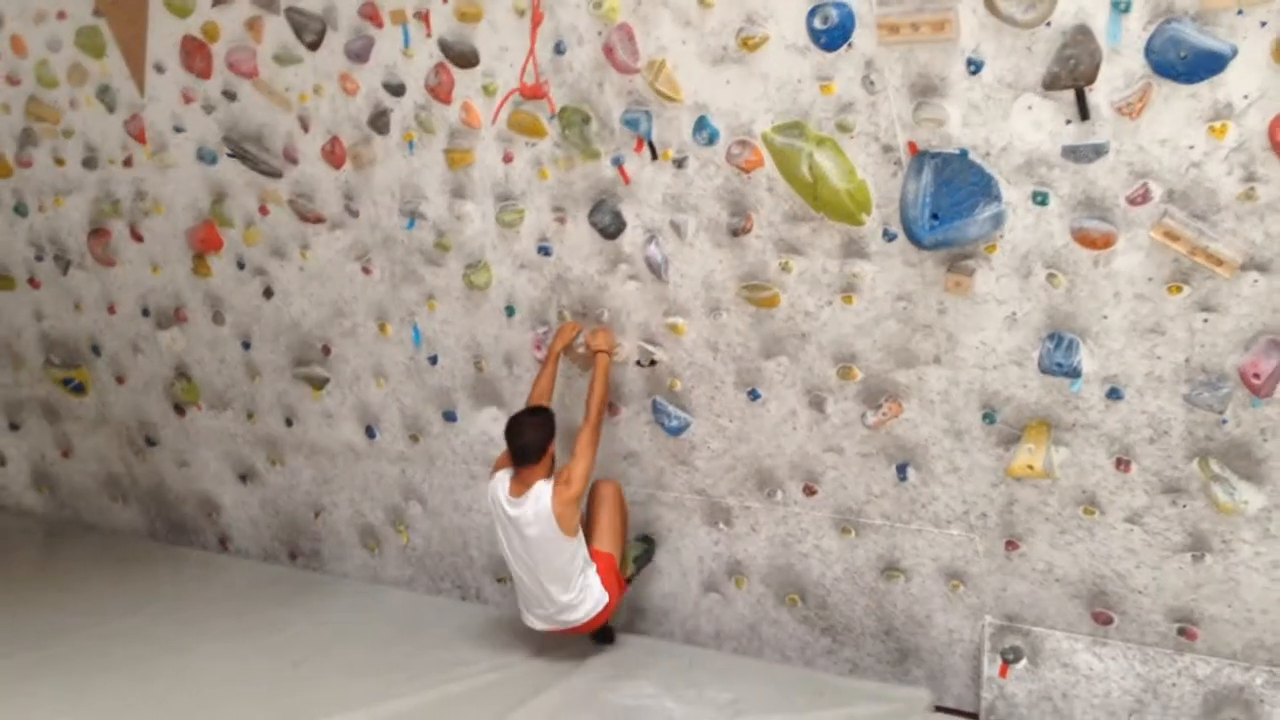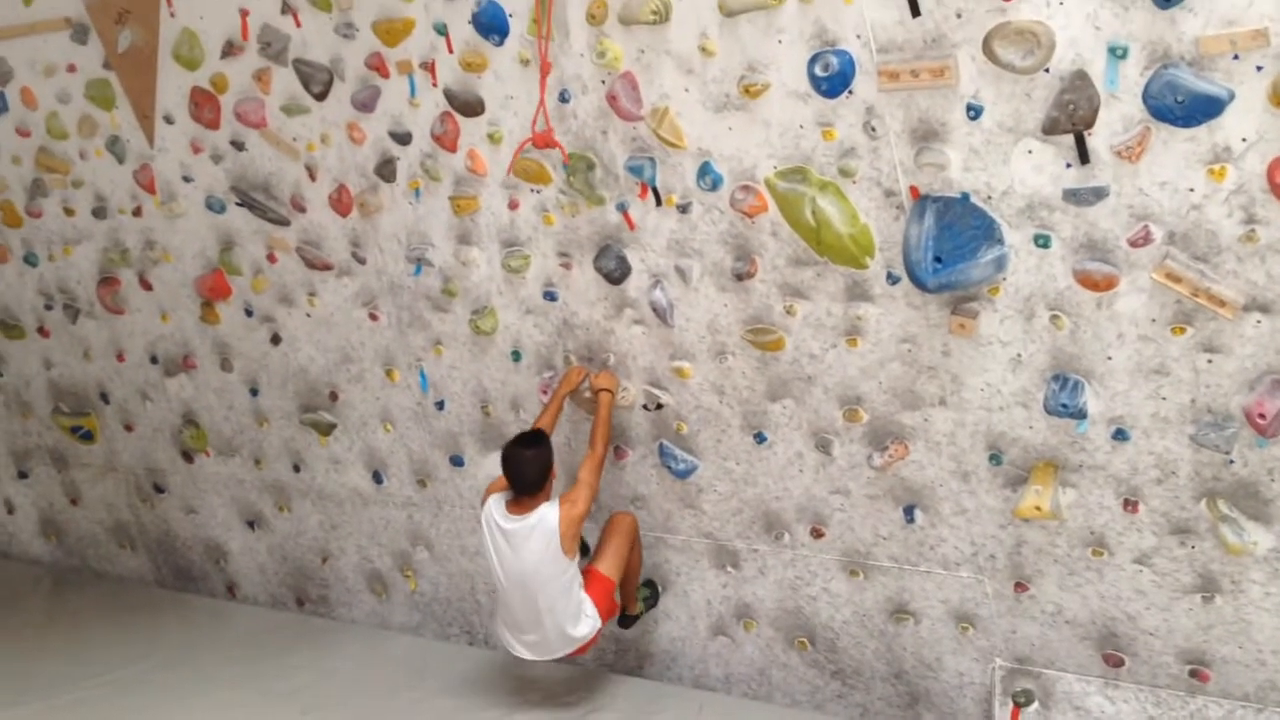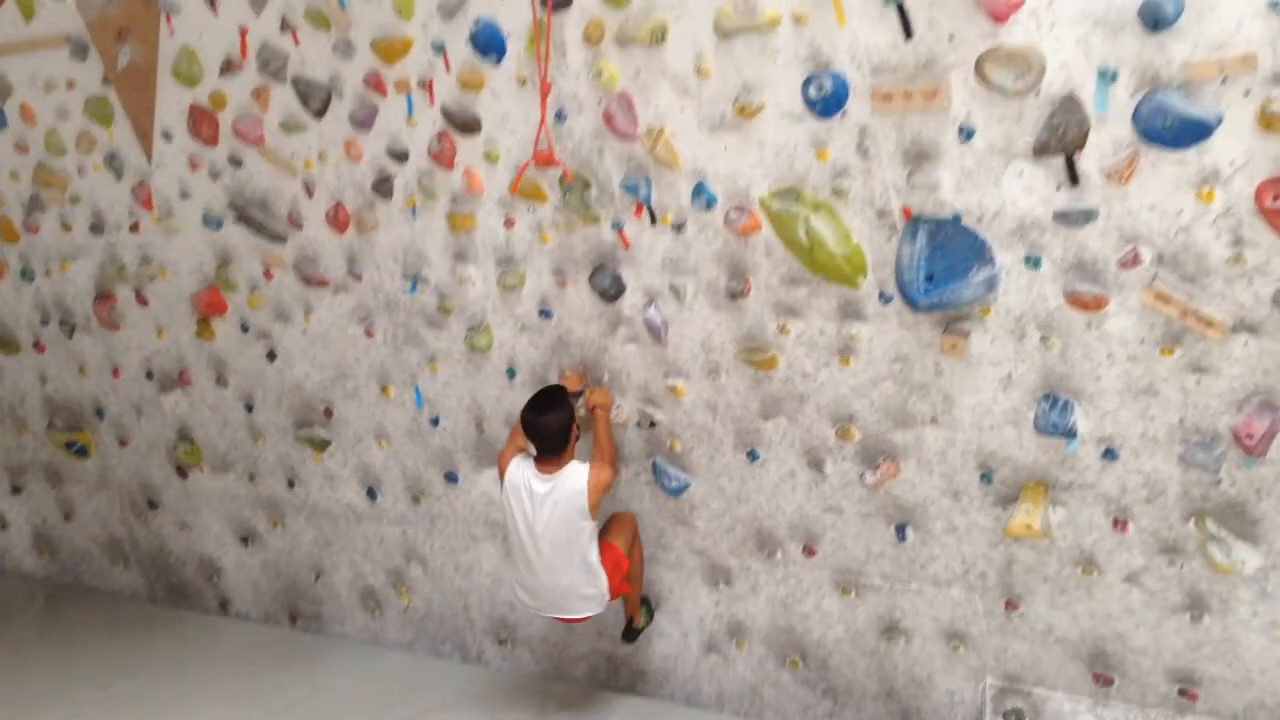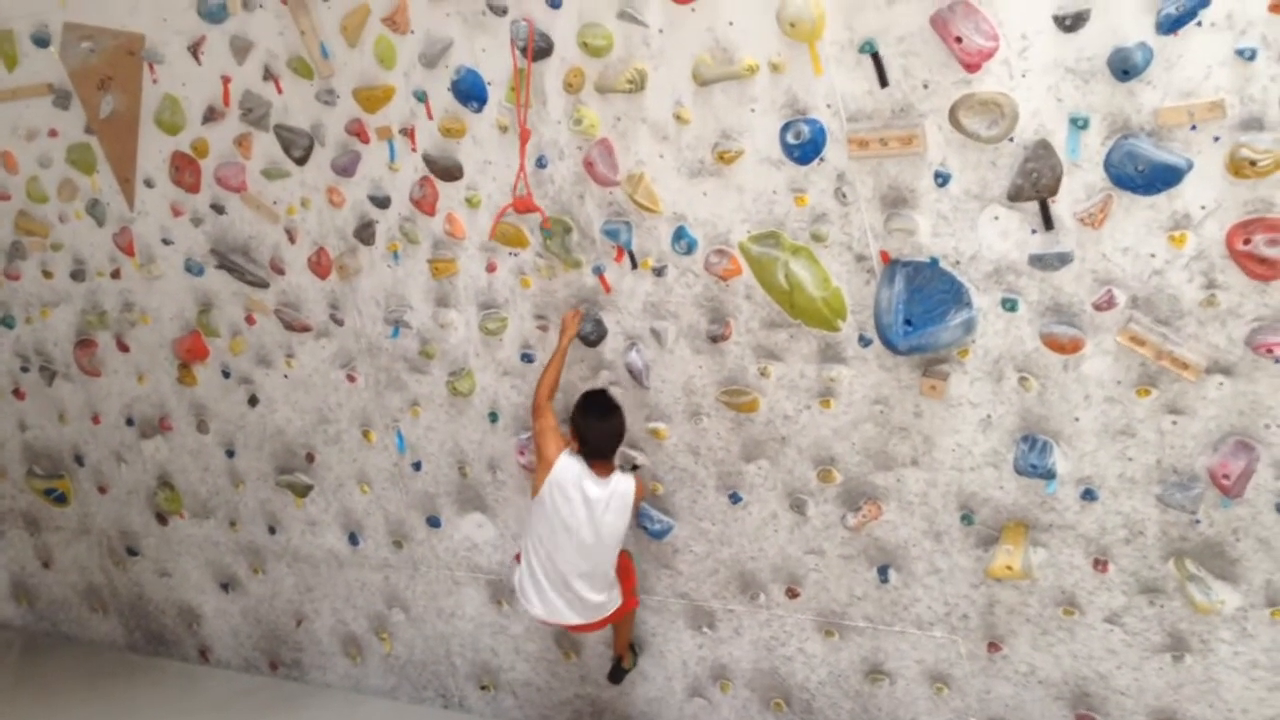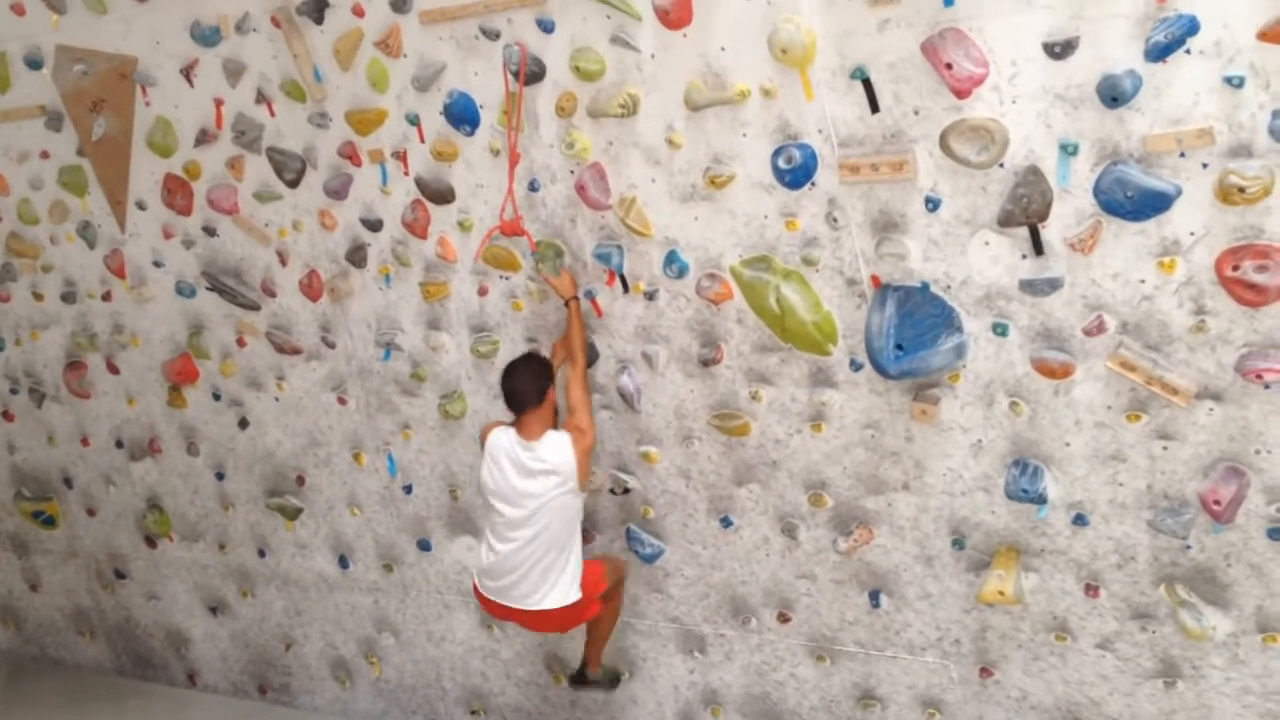
dt=1s
person 1, frame 1
left shoulder: (498, 481)
right shoulder: (563, 494)
left elbow: (532, 412)
right elbow: (593, 419)
left wrist: (556, 349)
right wrist: (602, 354)
left hip: (538, 619)
right hip: (590, 611)
right knee: (606, 488)
right ankle: (623, 568)
person 1, frame 2
left shoulder: (492, 502)
right shoulder: (566, 515)
left elbow: (531, 443)
right elbow: (597, 453)
left wrist: (562, 391)
right wrist: (605, 394)
left hip: (516, 641)
right hip: (574, 638)
right knee: (623, 522)
right ankle: (631, 607)
person 1, frame 3
left shoulder: (509, 467)
right shoulder: (591, 480)
left elbow: (524, 427)
right elbow: (607, 461)
left wrist: (552, 397)
right wrist: (599, 409)
left hip: (529, 596)
right hip: (584, 602)
right knee: (625, 522)
right ankle: (635, 619)
person 1, frame 4
left shoulder: (553, 463)
right shoulder: (632, 489)
left elbow: (541, 402)
left wrist: (565, 339)
left hip: (535, 598)
right hip: (595, 611)
right ankle: (622, 659)
person 1, frame 5
left shoulder: (492, 439)
right shoulder: (577, 445)
left elbow: (529, 423)
right elbow: (579, 370)
left wrist: (552, 361)
right wrist: (571, 300)
left hip: (492, 596)
right hip: (554, 608)
right knee: (615, 570)
right ankle: (591, 668)
